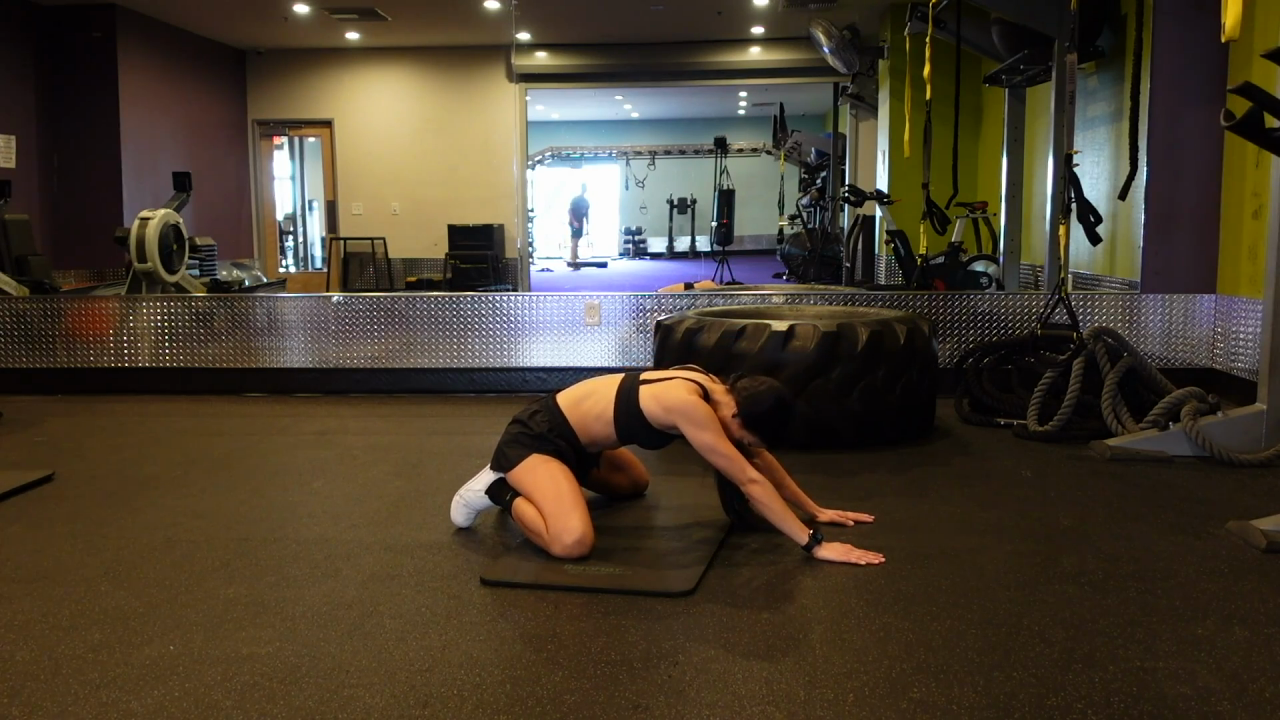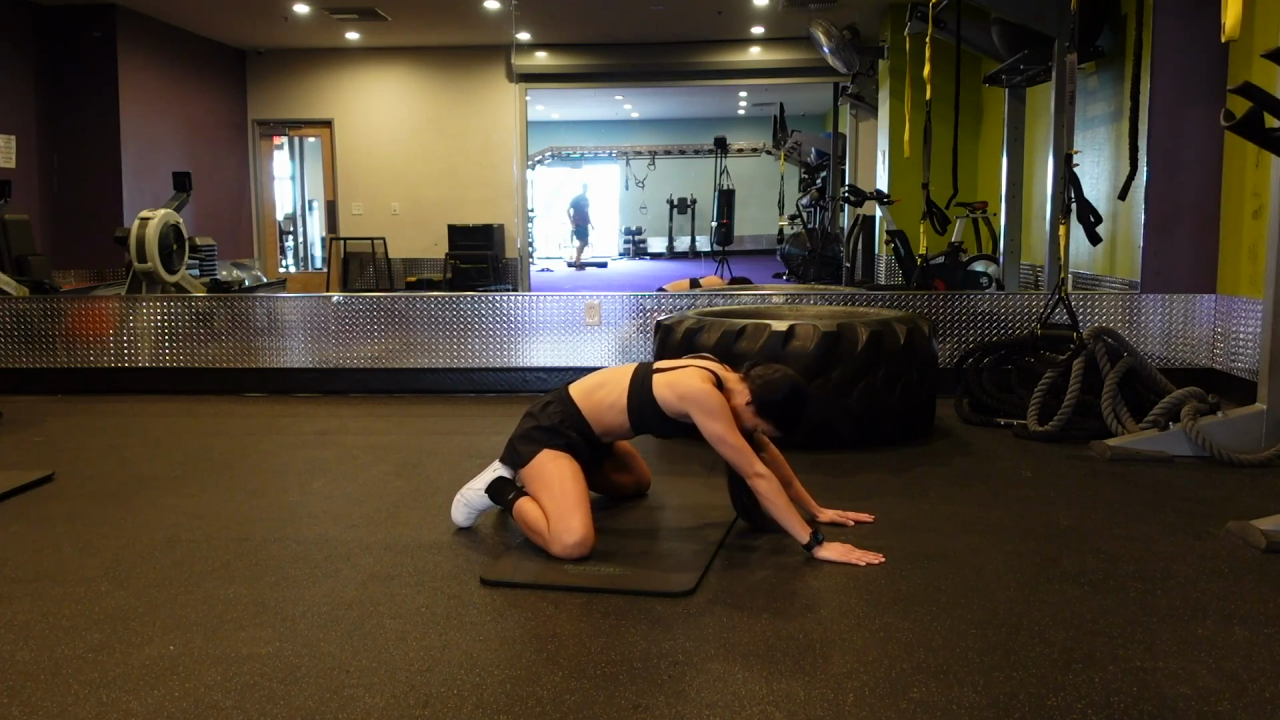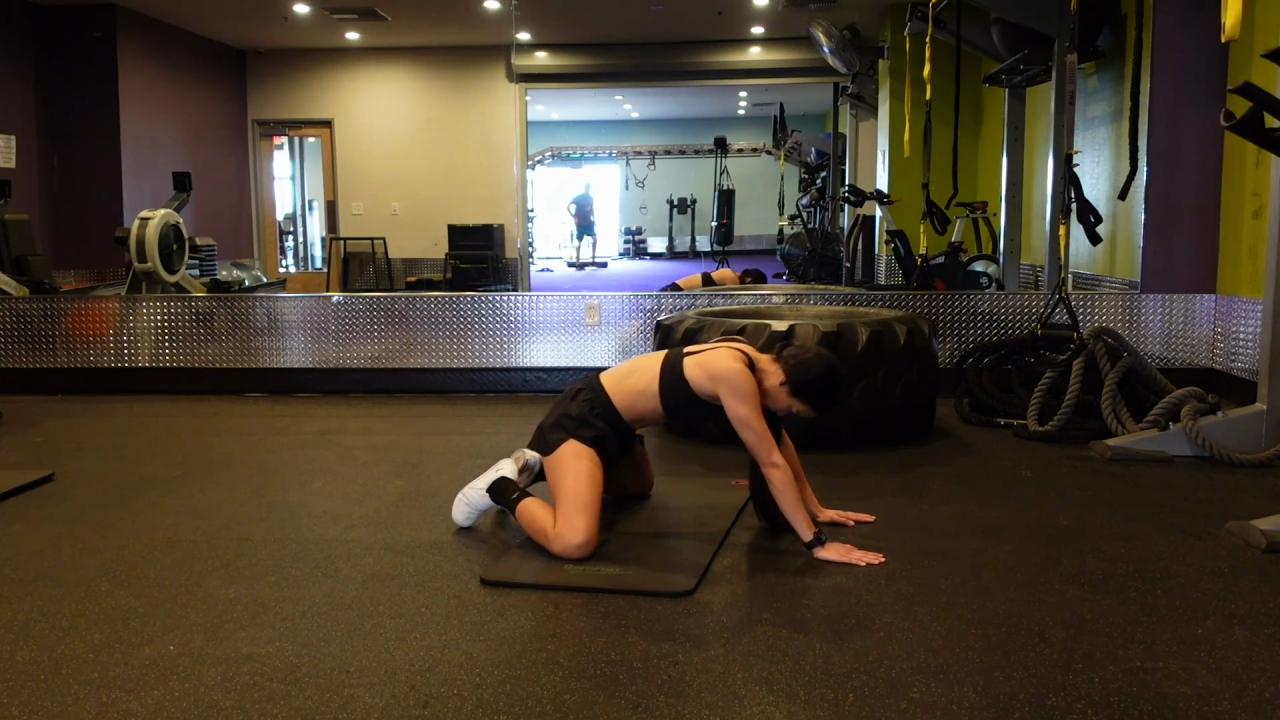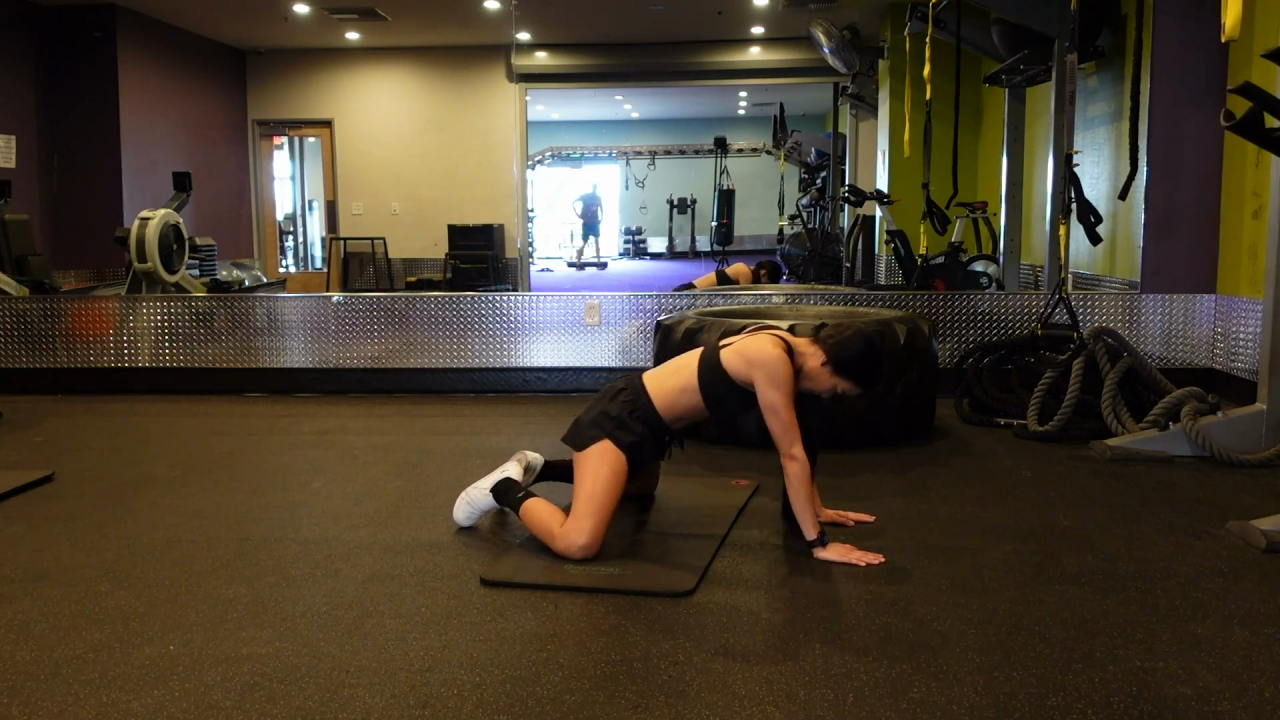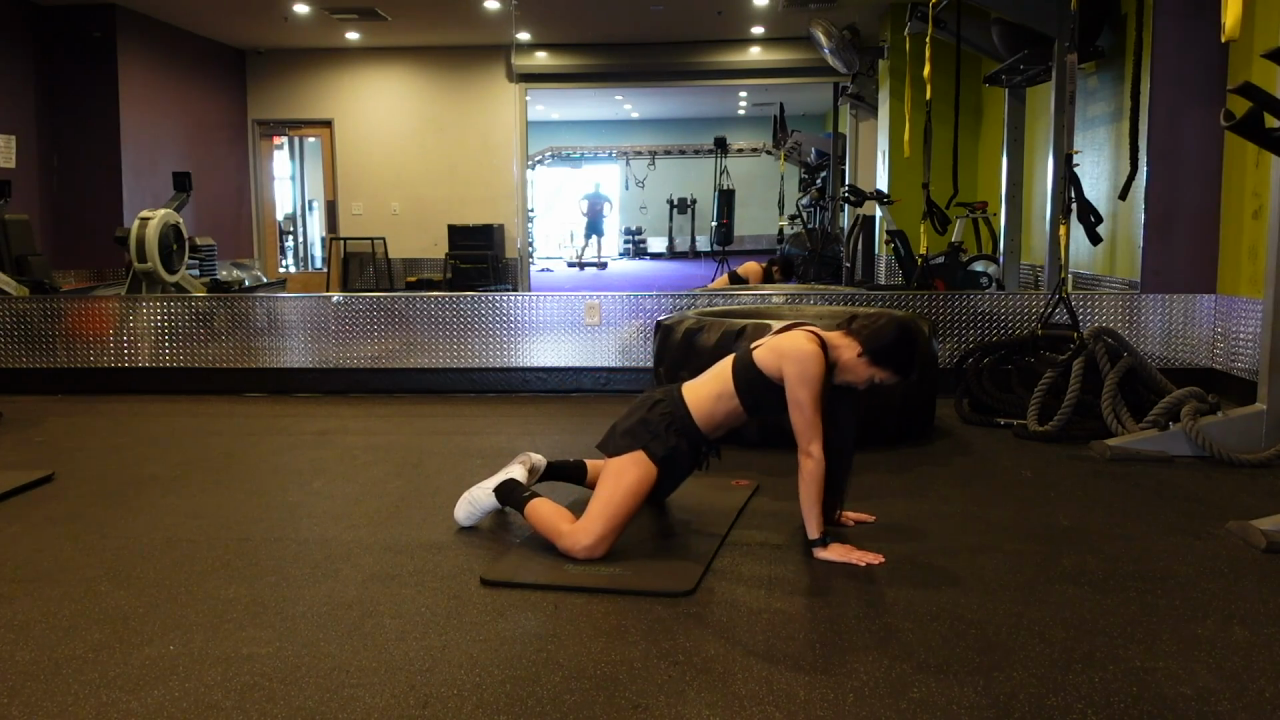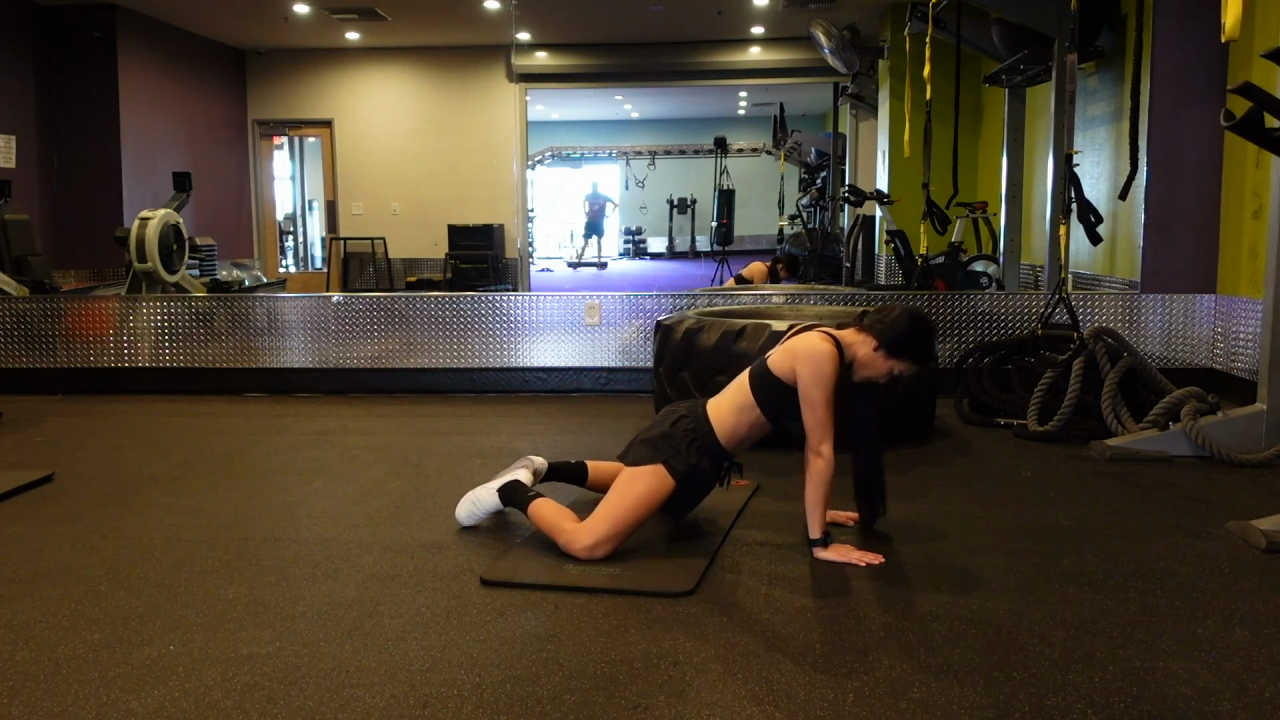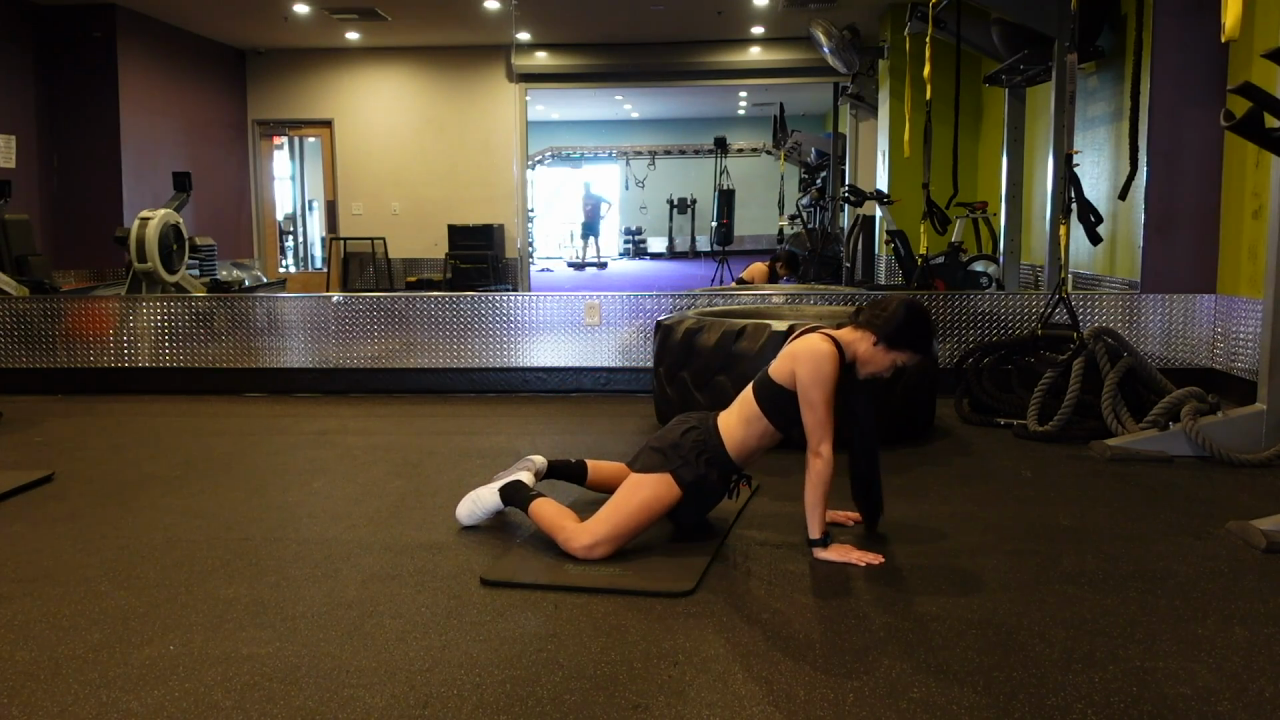
dt=0.3s
person 1, frame 1
left shoulder: (713, 391)
right shoulder: (689, 406)
left elbow: (761, 458)
right elbow: (750, 481)
left wrist: (815, 509)
right wrist: (814, 543)
left hip: (573, 436)
right hip: (537, 436)
left knee: (635, 484)
right knee: (573, 542)
left ankle: (543, 480)
right ankle: (502, 490)
person 1, frame 2
left shoulder: (727, 381)
right shoulder: (704, 395)
left elbow: (767, 453)
right elbow: (758, 475)
left wrist: (816, 509)
right wrist: (815, 543)
left hip: (587, 432)
right hip: (550, 430)
left knee: (637, 485)
right knee: (573, 544)
left ankle: (535, 477)
right ankle: (504, 490)
person 1, frame 3
left shoulder: (758, 366)
right shoulder: (734, 375)
left elbow: (782, 446)
right elbow: (773, 463)
left wrist: (816, 509)
right wrist: (815, 542)
left hip: (614, 420)
right hip: (581, 418)
left knee: (639, 487)
right knee: (574, 544)
left ankle: (536, 467)
right ankle: (505, 489)
person 1, frame 4
left shoulder: (786, 350)
right shoulder: (773, 360)
left elbow: (800, 443)
right elbow: (792, 456)
left wrist: (818, 510)
right wrist: (817, 541)
left hip: (646, 422)
right hip: (622, 419)
left knee: (642, 489)
right knee: (578, 545)
left ankle: (540, 467)
right ankle: (507, 488)
person 1, frame 5
left shoulder: (816, 347)
right shoulder: (806, 354)
left elbow: (811, 448)
right elbow: (810, 453)
left wrist: (822, 510)
right wrist: (819, 542)
left hip: (675, 426)
right hip: (661, 427)
left knee: (635, 488)
right knee: (585, 544)
left ankle: (542, 468)
right ankle: (510, 491)
person 1, frame 6
left shoulder: (830, 347)
right shoulder: (821, 353)
left elbow: (819, 447)
right elbow: (820, 452)
left wrist: (820, 509)
right wrist: (820, 541)
left hip: (695, 440)
right hip: (683, 442)
left knee: (634, 484)
right knee: (588, 545)
left ankle: (543, 470)
right ankle: (515, 492)
person 1, frame 7
left shoulder: (831, 348)
right shoulder: (821, 353)
left elbow: (819, 447)
right elbow: (819, 453)
left wrist: (819, 509)
right wrist: (819, 541)
left hip: (706, 451)
right hip: (693, 453)
left knee: (636, 484)
right knee: (587, 544)
left ankle: (545, 469)
right ankle: (517, 491)
